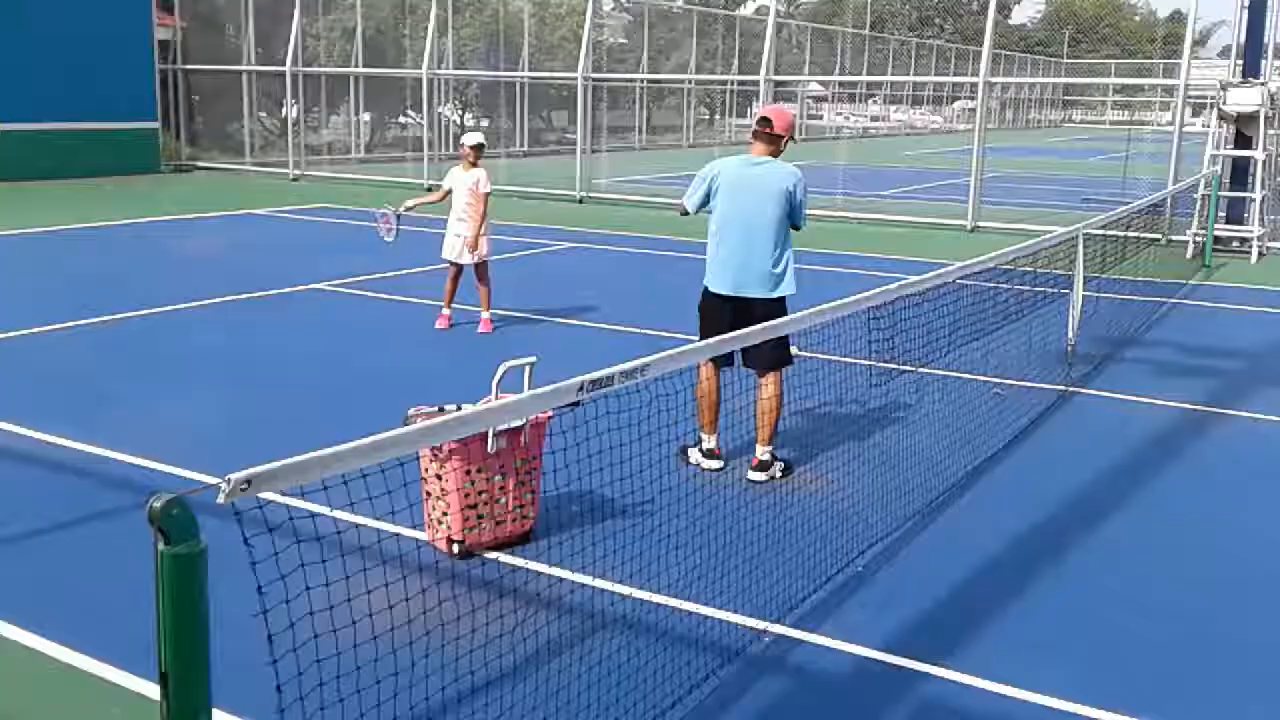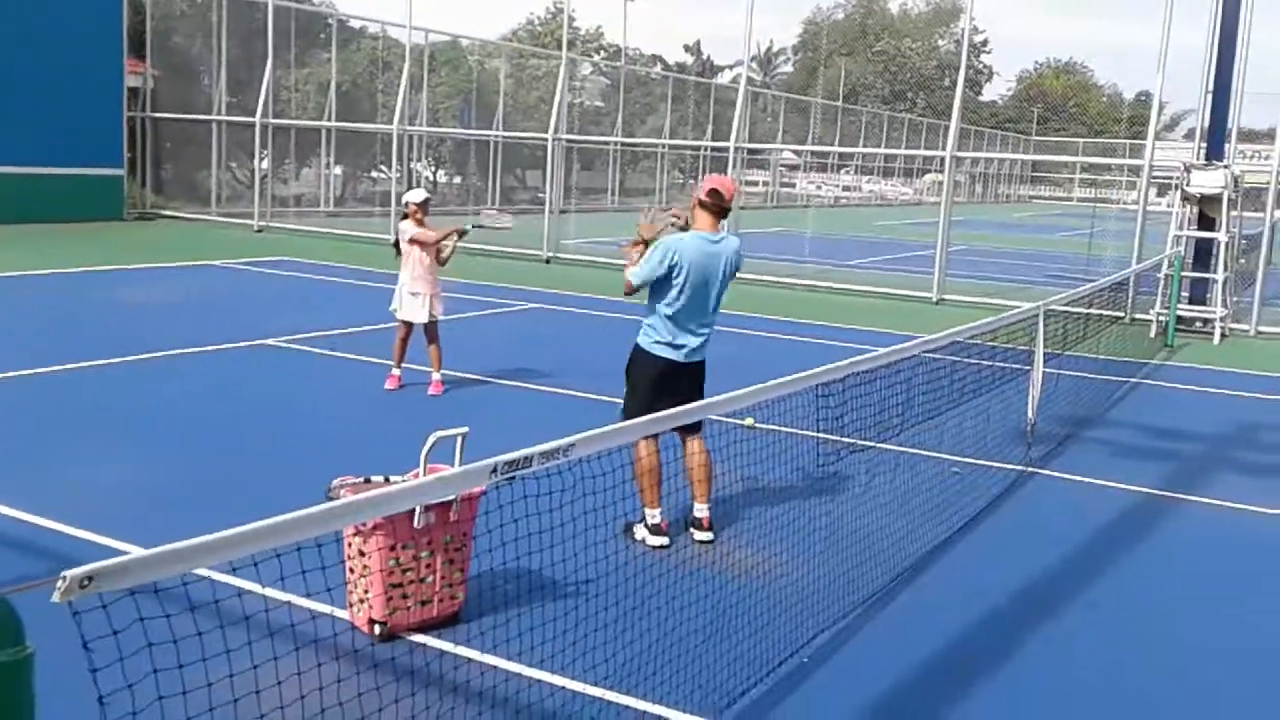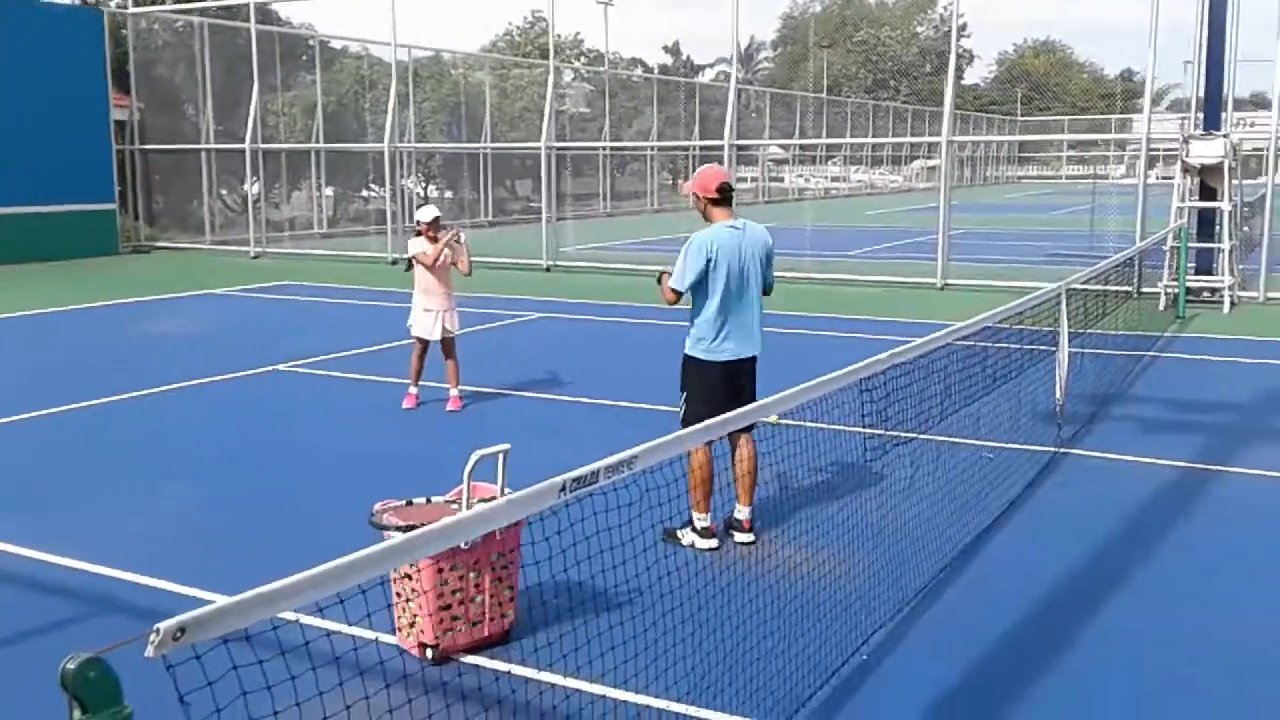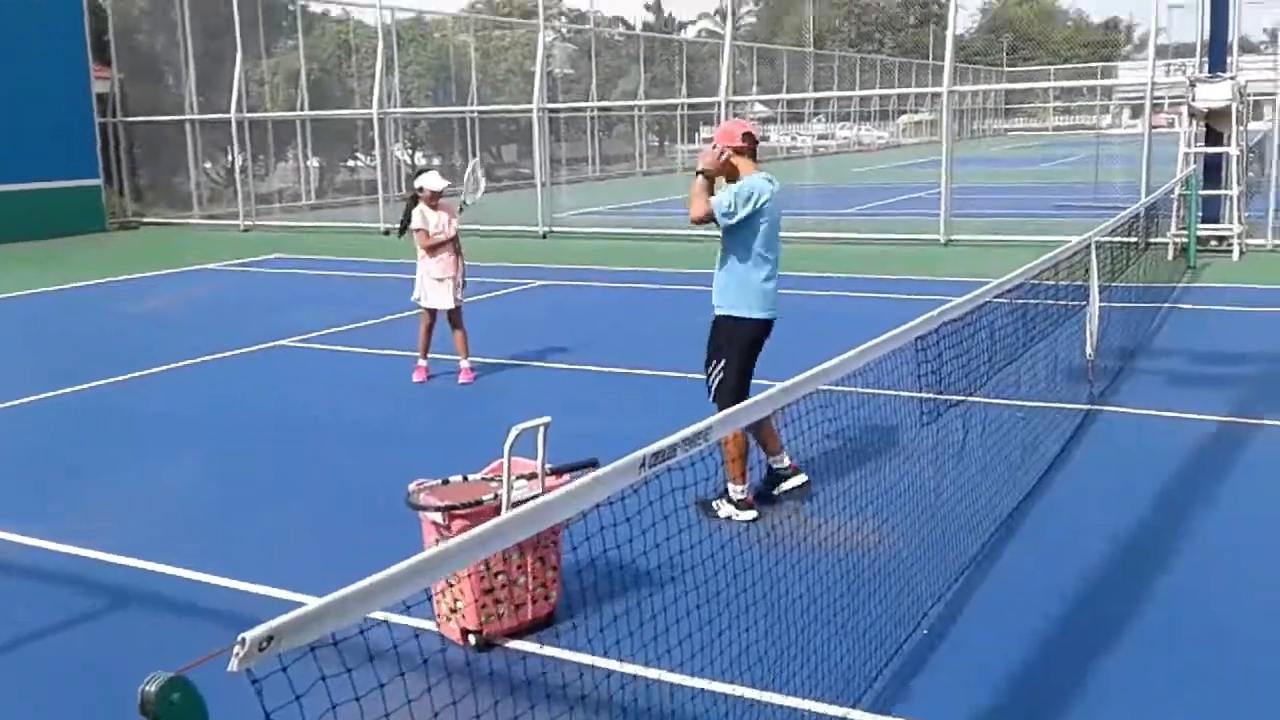
dt=1s
person 1, frame 1
left shoulder: (718, 169)
right shoulder: (791, 176)
left elbow: (685, 207)
right elbow: (796, 224)
left hip: (720, 286)
right hip: (768, 290)
left knee: (709, 363)
right knee: (769, 373)
left ankle: (708, 448)
right ankle: (763, 459)
person 1, frame 2
left shoulder: (672, 245)
right shoulder: (734, 248)
left elbow: (630, 287)
left wrist: (642, 242)
left hip: (655, 353)
right hip: (695, 355)
left knee: (645, 436)
right knee: (692, 434)
left ankle: (653, 523)
right ankle: (702, 517)
person 1, frame 3
left shoulder: (702, 242)
right shoulder: (761, 236)
left elbow: (671, 296)
left wrist: (667, 277)
left hip: (706, 356)
right hip: (745, 353)
left knee: (698, 439)
right knee: (742, 435)
left ankle: (702, 526)
right ankle: (744, 520)
person 1, frame 4
left shoulder: (748, 188)
right shoulder: (756, 186)
left elbow: (698, 214)
right elbow: (706, 202)
left wrist: (703, 173)
right wrist: (712, 176)
left hip: (738, 312)
right hip: (750, 309)
left knee: (727, 405)
right knee: (738, 398)
left ankle: (737, 497)
right ankle: (782, 467)
person 2, frame 1
left shoulder: (481, 174)
right shoulder: (454, 172)
left elbow: (483, 209)
right elbow: (440, 195)
left wrist: (475, 236)
right wrist: (415, 202)
left hip: (474, 232)
right hip: (455, 230)
left knee: (481, 275)
right knee: (453, 273)
left ankle: (486, 317)
right ankle: (446, 313)
person 2, frame 2
left shoulder: (431, 230)
right shoulder: (404, 227)
left elbow: (439, 261)
right elbow: (431, 240)
left wrist: (455, 238)
right wrist: (453, 230)
left hip: (430, 289)
right hip: (410, 288)
left knee: (432, 334)
right knee: (403, 332)
left ankle: (436, 378)
right ankle: (395, 373)
person 2, frame 3
left shoulder: (450, 245)
right shoulder: (415, 243)
left elbow: (466, 271)
right elbow: (429, 262)
left wrist: (462, 244)
right wrist: (443, 241)
left hip: (445, 304)
right hip: (424, 304)
left knee: (449, 350)
right knee: (419, 349)
left ankle: (455, 394)
right ankle: (412, 391)
person 2, frame 4
left shoulder: (447, 210)
right shoulder: (418, 213)
left elbow: (456, 243)
right elbow: (425, 244)
left wrist: (461, 271)
right wrist: (448, 235)
left hip: (450, 273)
right hip: (430, 274)
left knee: (456, 320)
right knee: (427, 321)
left ankle: (465, 365)
right ankle: (421, 364)
